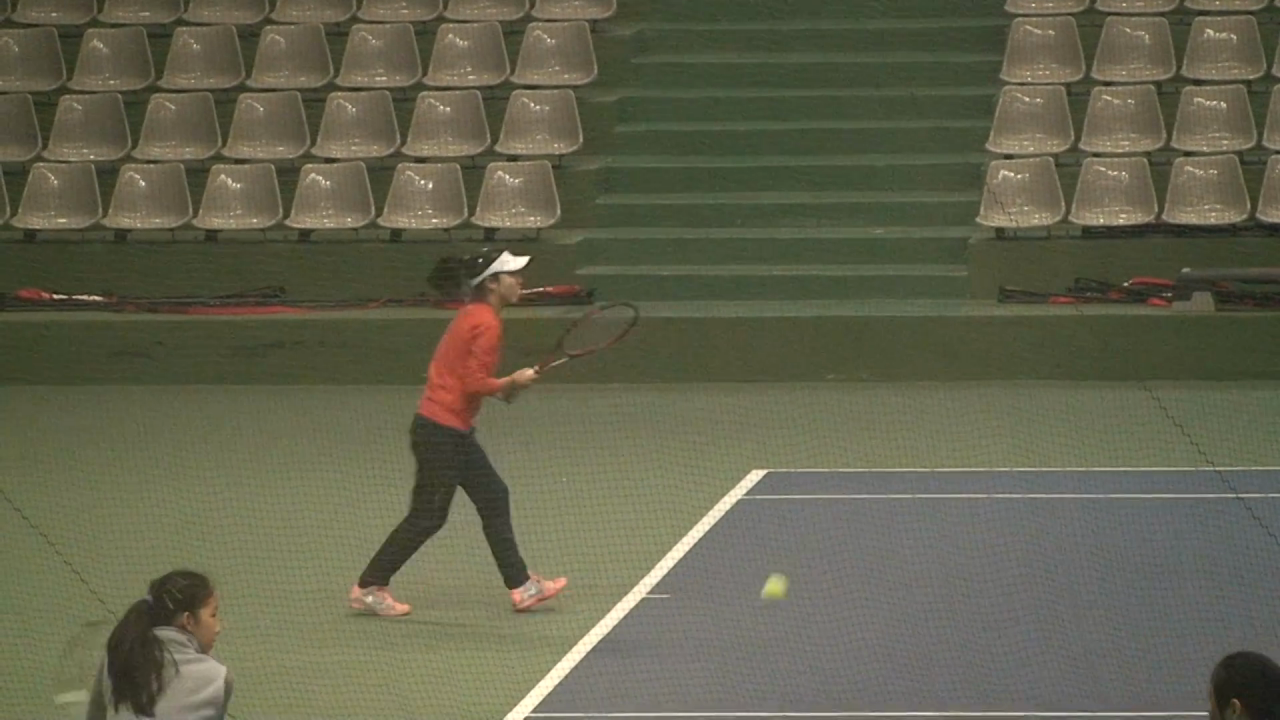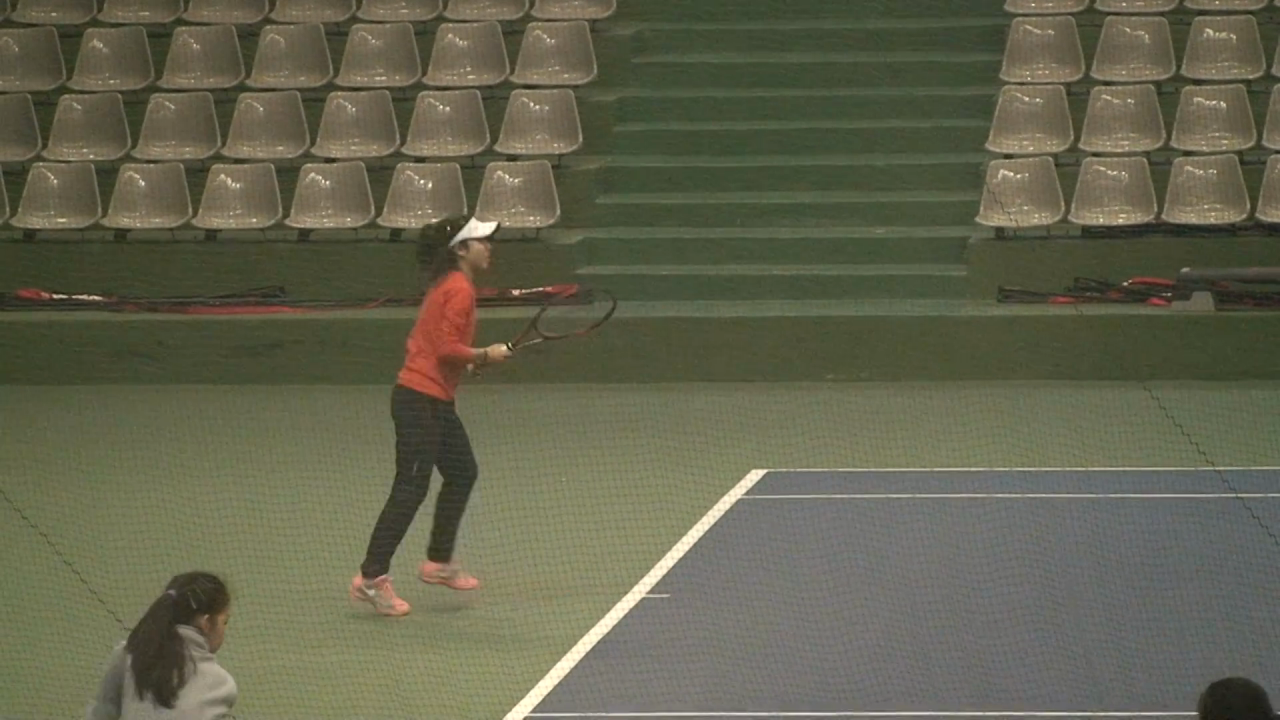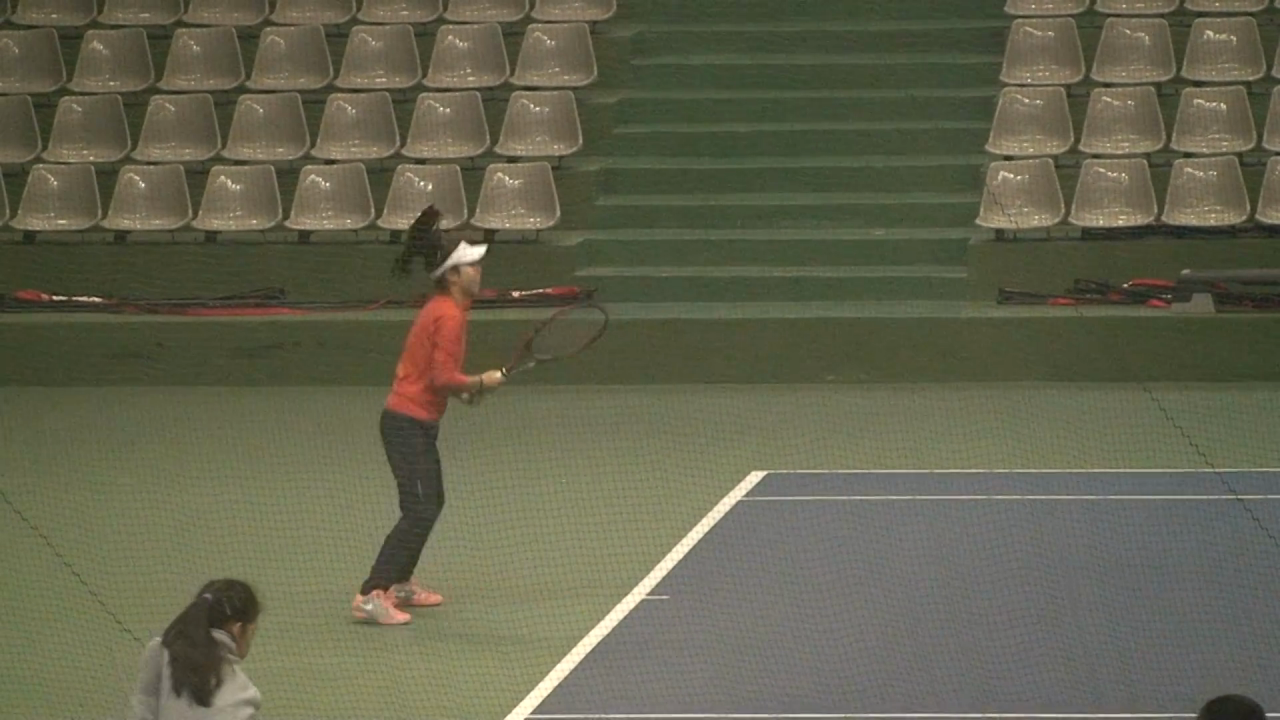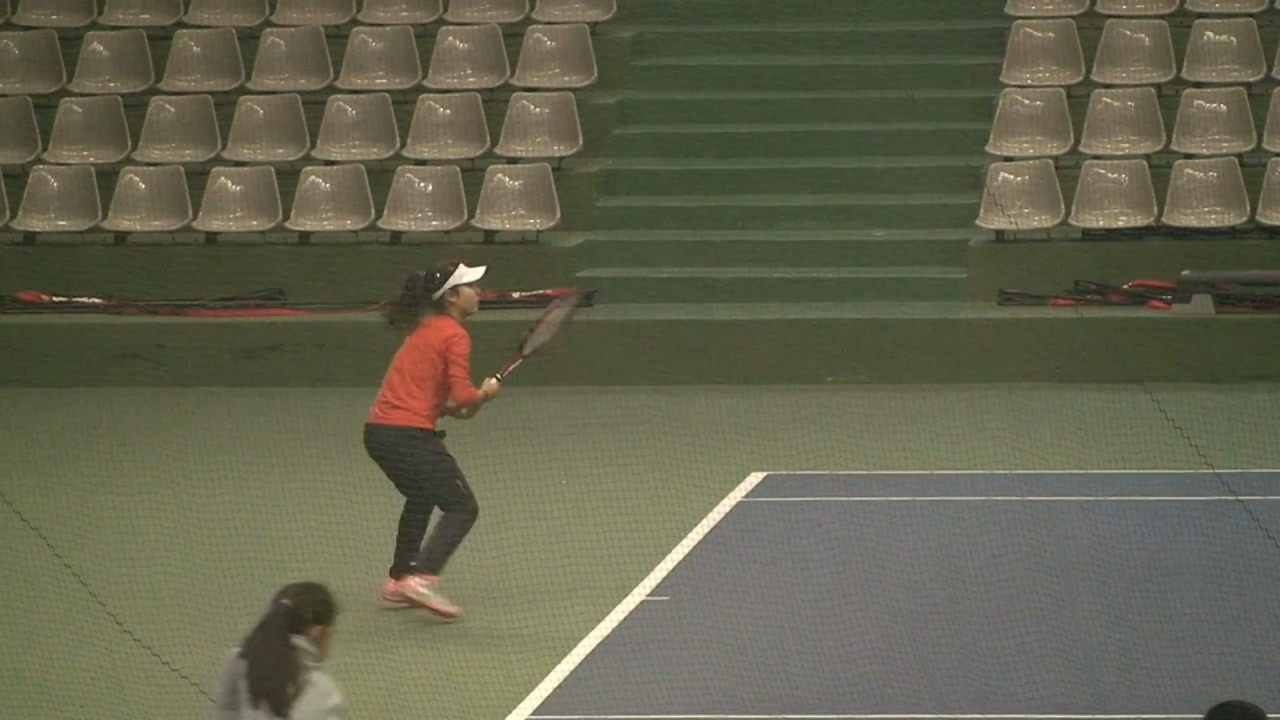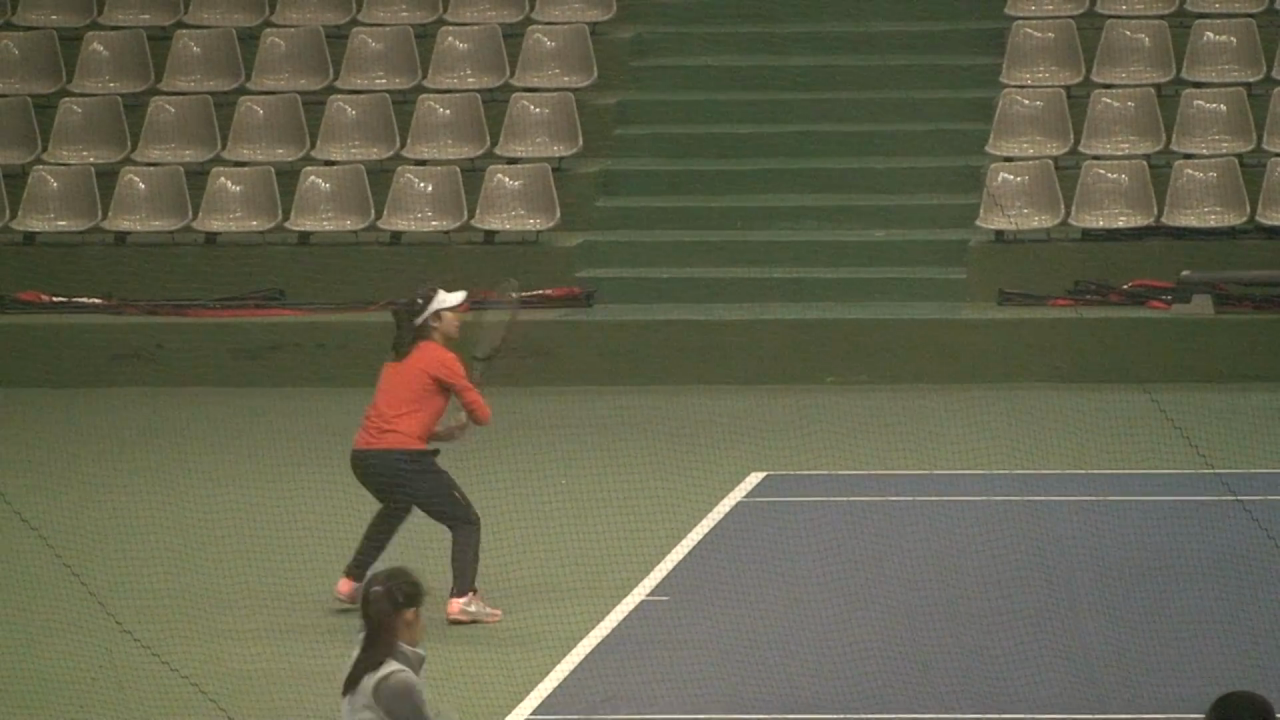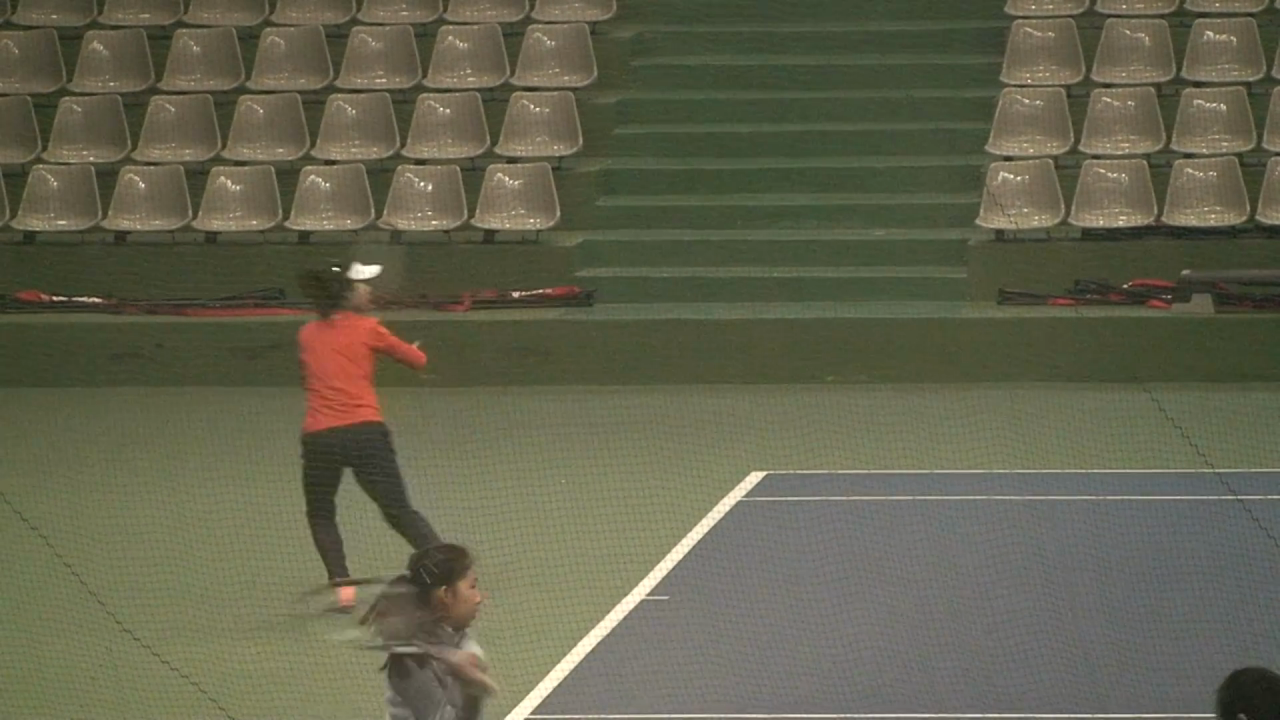
dt=0.2s
person 1, frame 1
left shoulder: (473, 315)
right shoulder: (487, 324)
right elbow: (476, 384)
left wrist: (501, 385)
right wrist: (513, 381)
left hip: (449, 427)
right hip: (441, 430)
left knee: (495, 497)
right knee: (427, 516)
left ankle: (521, 586)
right ankle: (368, 588)
person 1, frame 2
left shoulder: (449, 285)
right shoulder: (460, 290)
right elbow: (447, 347)
left wrist: (471, 359)
right wrist: (486, 355)
left hip: (432, 399)
right hip: (421, 401)
left knee: (463, 473)
right knee: (409, 491)
left ankle: (440, 562)
right ankle: (371, 578)
person 1, frame 3
left shoulder: (439, 308)
right shoulder: (450, 315)
right elbow: (442, 377)
left wrist: (464, 387)
right wrist: (481, 382)
left hip: (409, 420)
right hip: (409, 424)
left knee: (429, 502)
right knee: (419, 513)
left ankle: (400, 583)
right ankle: (369, 596)
person 1, frame 4
left shoulder: (423, 329)
right shoulder: (453, 334)
right elbow: (463, 393)
left wrist: (454, 408)
right wrist: (486, 389)
left hip: (378, 431)
right hip: (407, 436)
left knee: (421, 499)
right knee: (464, 508)
left ankle: (399, 580)
right ankle: (422, 579)
person 1, frame 5
left shoulder: (401, 359)
right shoulder: (443, 360)
right elbow: (481, 416)
left wrist: (441, 433)
right wrist: (471, 413)
left hip: (365, 456)
right hip: (404, 459)
left knee: (396, 508)
right knee: (465, 522)
left ankle: (350, 582)
right ankle: (463, 600)
person 1, frame 6
left shoulder: (308, 333)
right shoulder: (367, 328)
right elbow: (416, 359)
right wrist: (411, 350)
left hip: (319, 437)
right hip: (366, 433)
left knee: (319, 513)
right knee: (401, 512)
left ankle: (344, 588)
